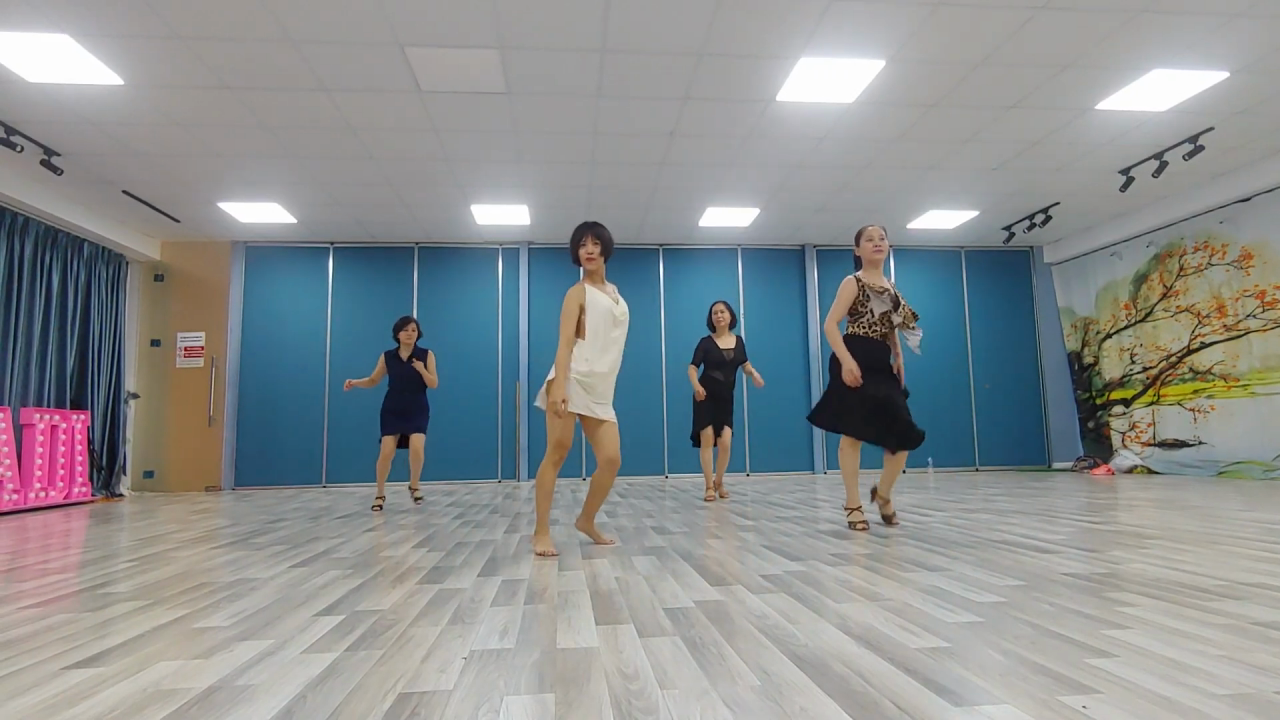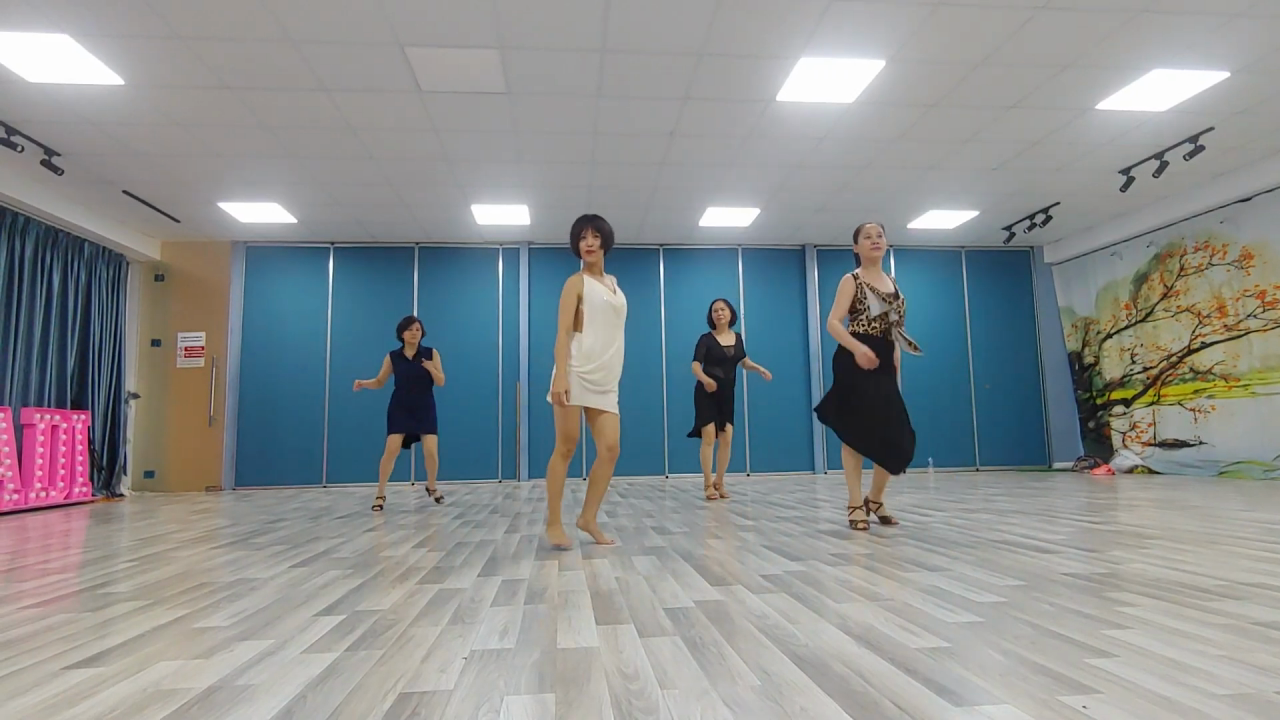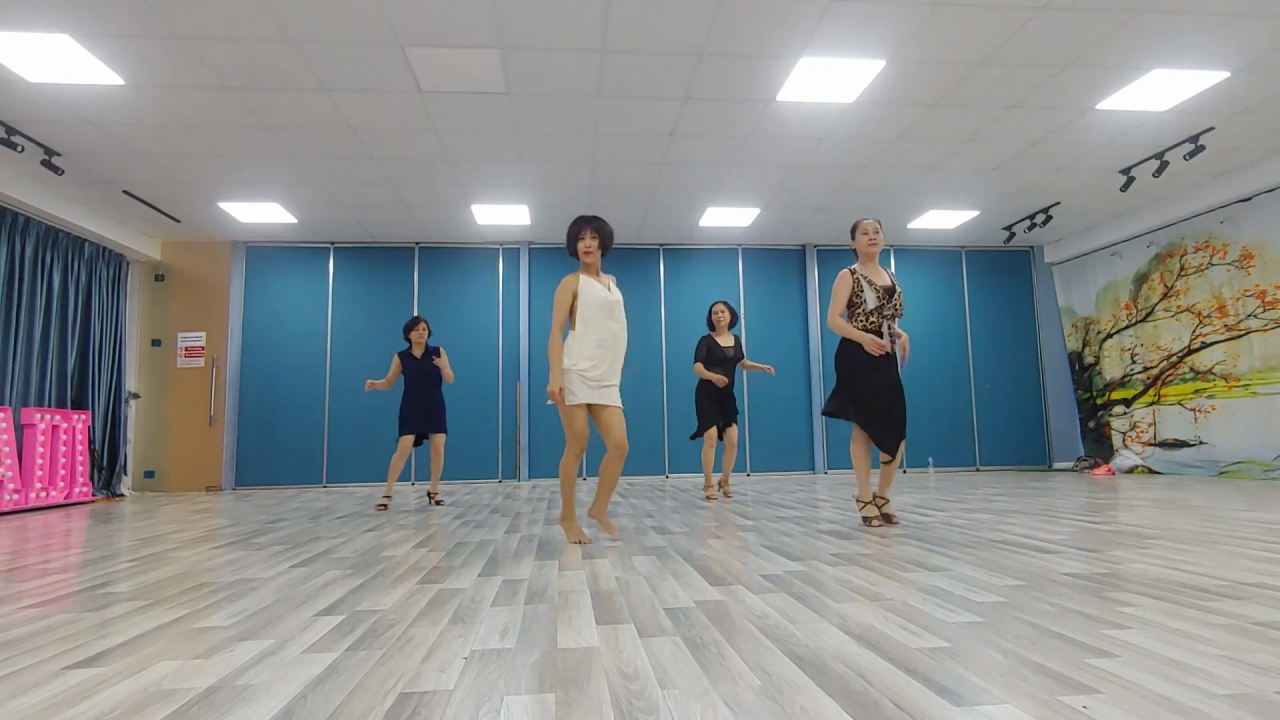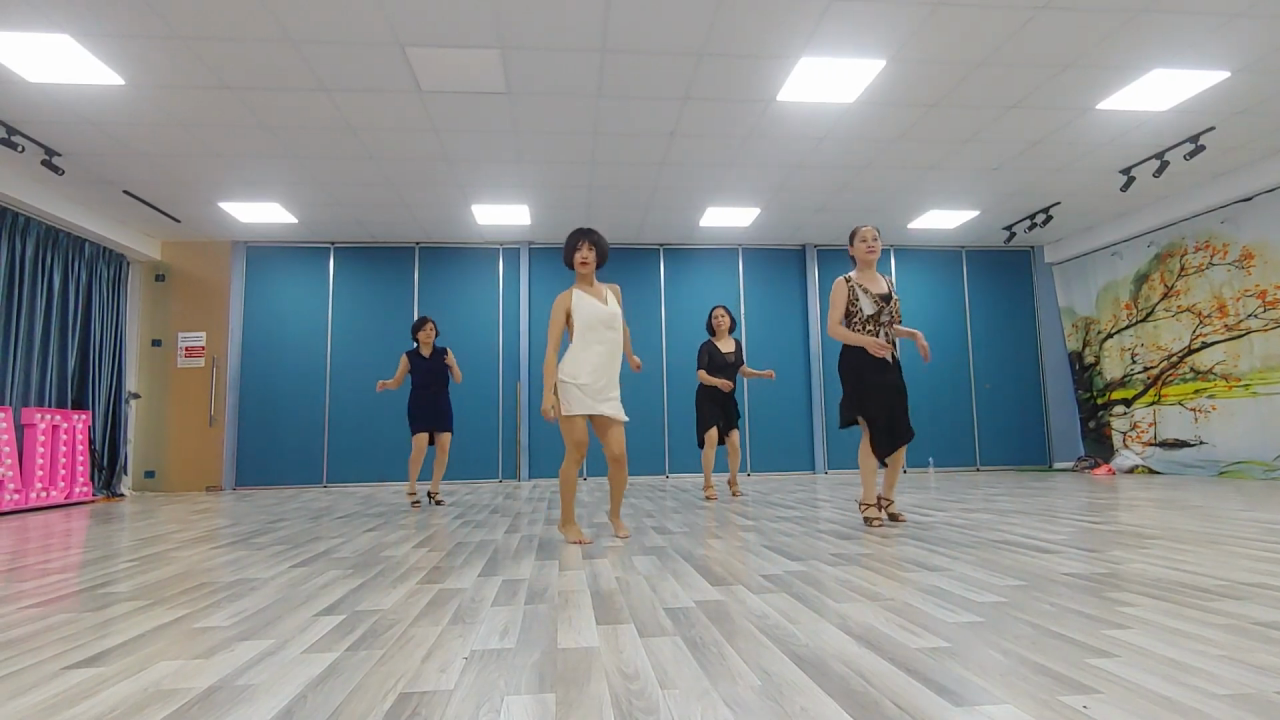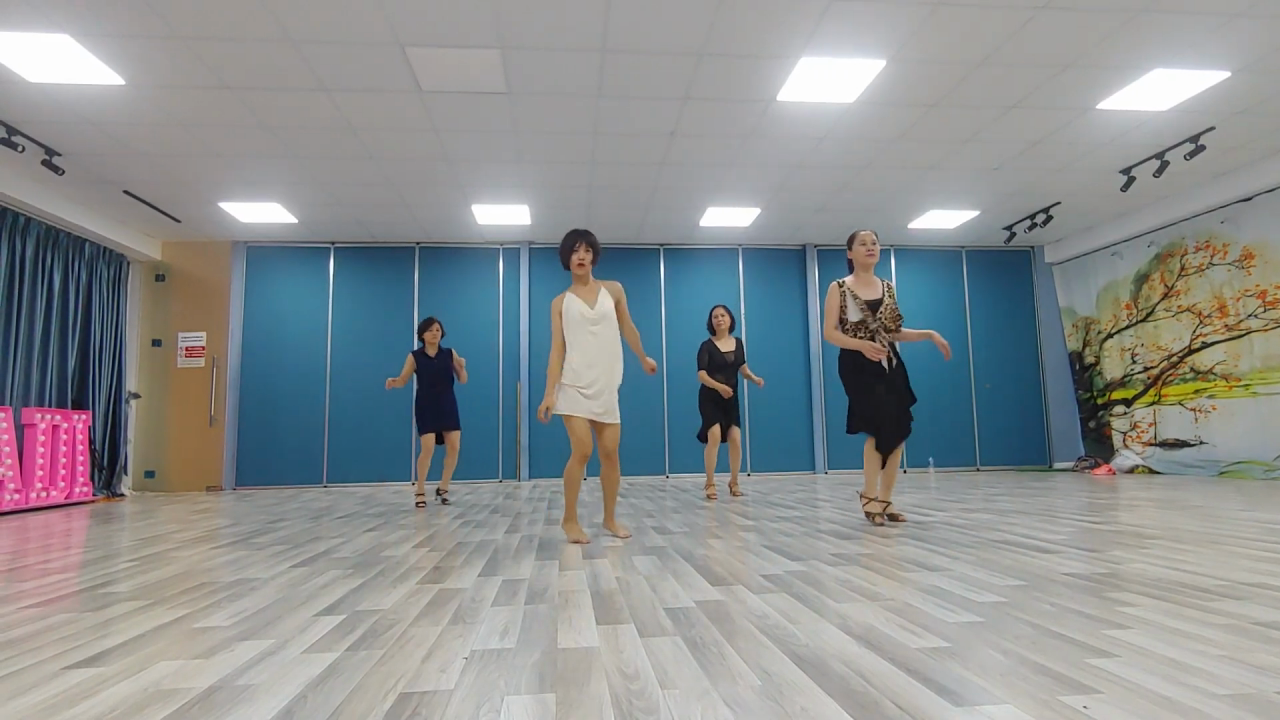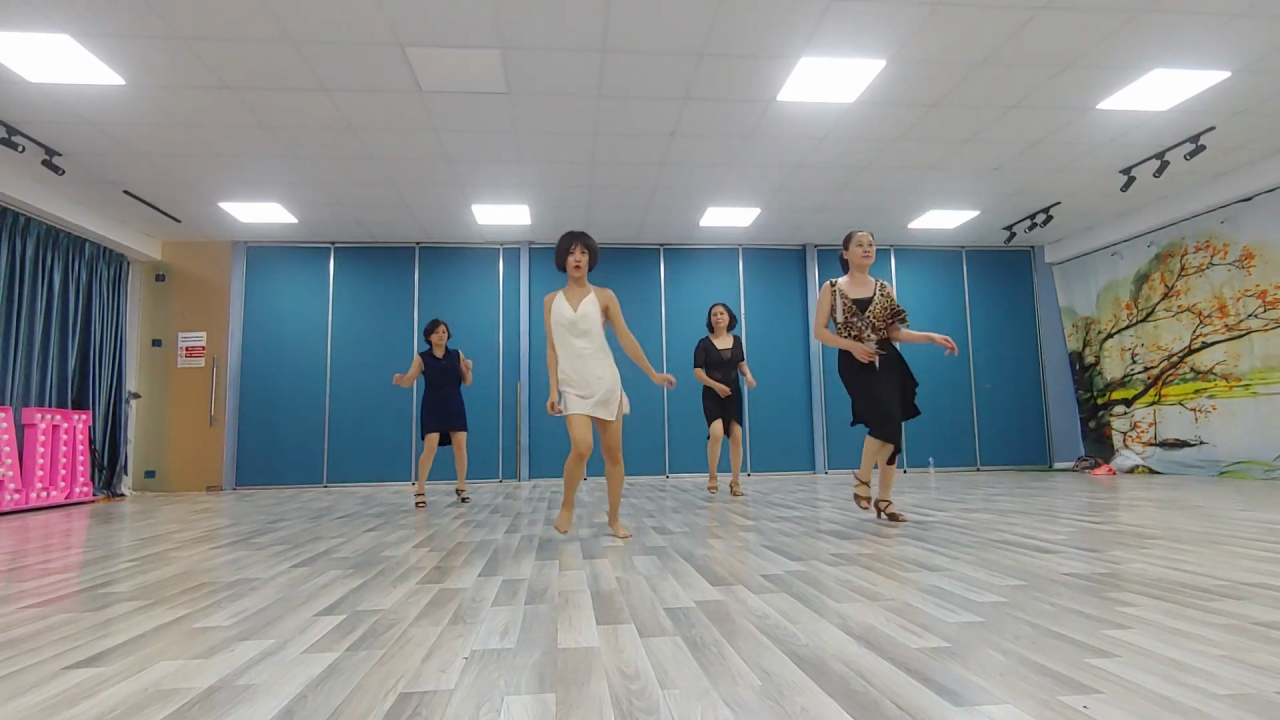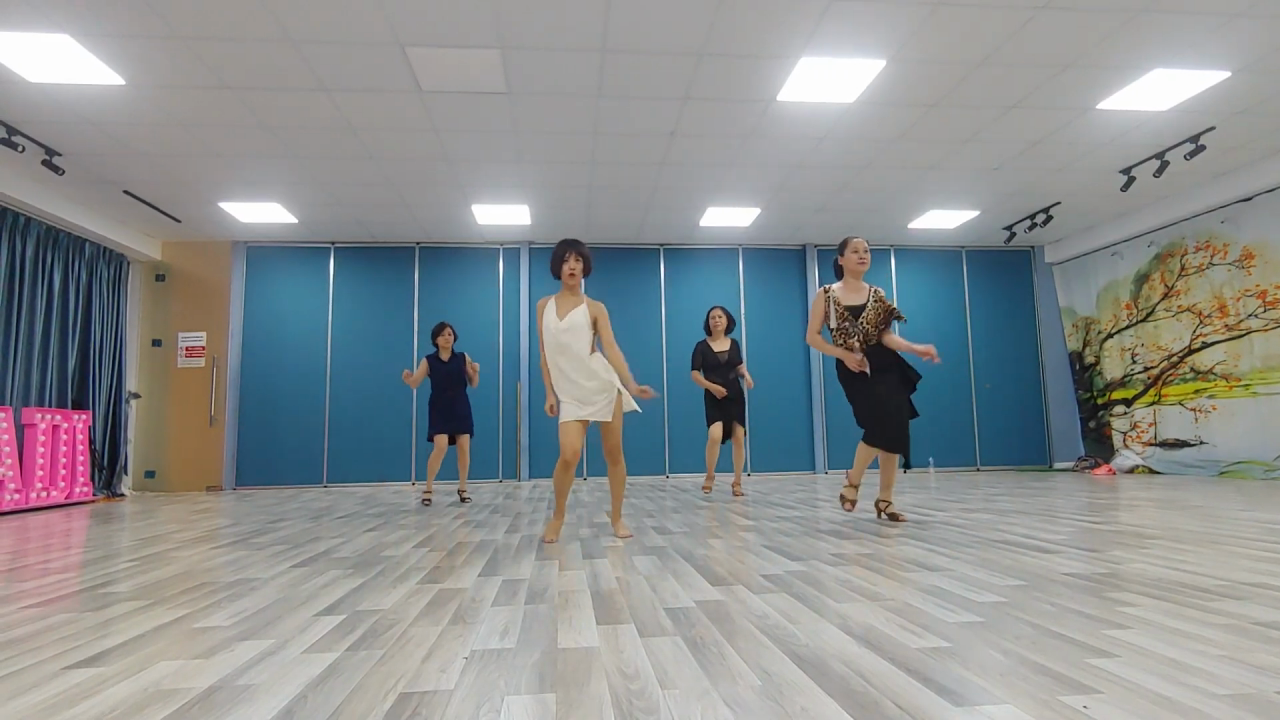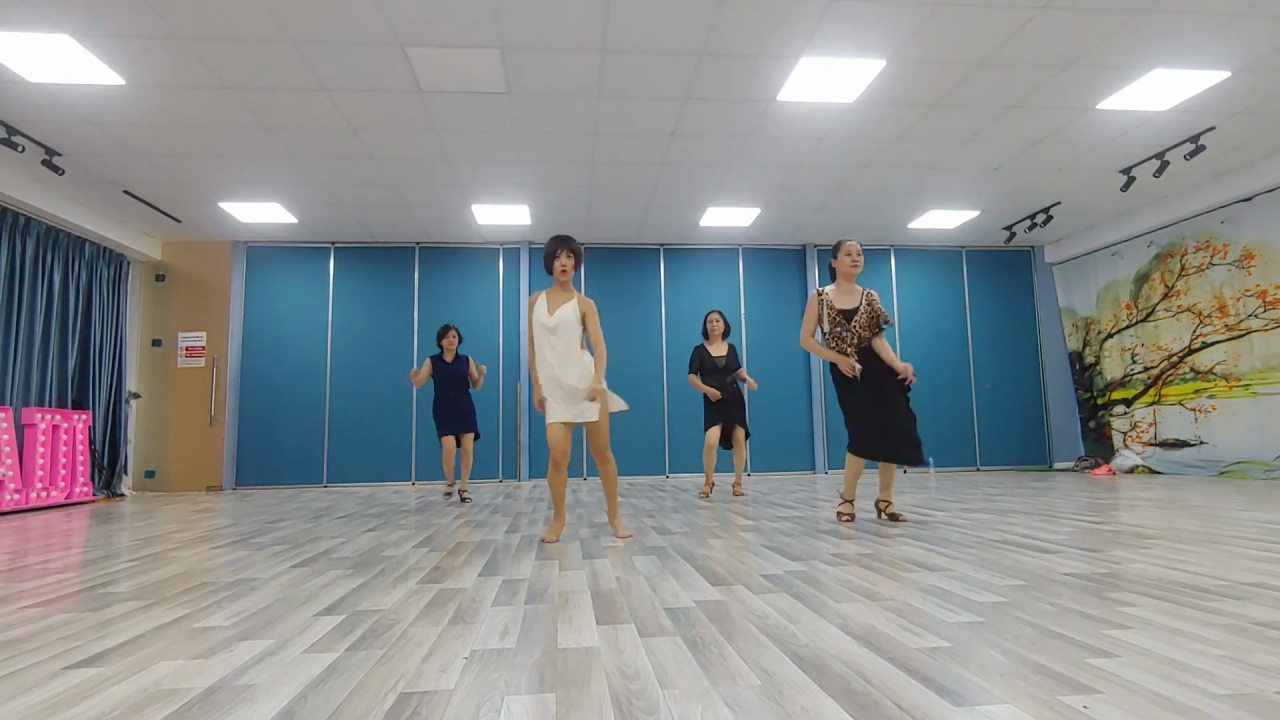
dt=0.1s
person 1, frame 1
left shoulder: (614, 292)
right shoulder: (578, 292)
right elbow: (565, 341)
right wrist: (559, 385)
left hip: (600, 390)
right hip: (573, 380)
left knee: (611, 461)
right knee: (557, 452)
left ankle: (586, 520)
right ankle: (542, 531)
person 1, frame 2
left shoulder: (613, 283)
right shoulder: (575, 283)
right elbow: (563, 332)
right wrist: (560, 375)
left hip: (604, 380)
right hip: (576, 374)
left knee: (610, 448)
right knee: (566, 446)
left ankle: (587, 518)
right ankle: (553, 522)
person 1, frame 3
left shoulder: (611, 282)
right shoulder: (570, 283)
right elbow: (555, 332)
left wrist: (615, 357)
right wrist: (555, 374)
left hip: (606, 378)
right hip: (575, 372)
left knee: (619, 445)
right knee: (577, 445)
left ankle: (599, 508)
right ankle: (568, 517)
person 1, frame 4
left shoulder: (614, 291)
right shoulder: (563, 299)
right elbow: (552, 348)
left wrist: (630, 355)
right wrist: (548, 392)
left hip: (606, 387)
right hip: (572, 384)
left knee: (618, 456)
right knee: (576, 453)
left ankle: (615, 516)
right ankle: (567, 522)
person 1, frame 5
left shoulder: (613, 290)
right shoulder: (560, 302)
left elbow: (628, 328)
right elbow: (557, 351)
left wrist: (643, 357)
right wrist: (549, 394)
left hip: (606, 387)
right hip: (574, 386)
left knee: (610, 456)
right knee: (582, 453)
left ankle: (610, 518)
right ankle: (570, 519)
person 1, frame 6
left shoulder: (604, 297)
right shoulder: (551, 301)
left elbow: (626, 338)
right elbow: (552, 348)
left wrist: (652, 373)
right wrist: (553, 388)
left hip: (605, 384)
right hip: (574, 388)
left knee: (613, 454)
right knee: (581, 448)
left ankle: (614, 517)
right ankle: (567, 507)
person 1, frame 7
left shoulder: (594, 308)
right shoulder: (544, 305)
left elbow: (610, 349)
right elbow: (545, 353)
left wrist: (631, 386)
right wrist: (549, 394)
left hip: (603, 387)
right hip: (569, 394)
left knee: (613, 455)
right knee: (568, 456)
left ankle: (616, 517)
right ankle: (557, 516)
person 1, frame 8
left shoulder: (585, 303)
right shoulder: (536, 301)
left elbow: (599, 346)
right elbow: (533, 346)
left wrist: (599, 382)
right wrist: (536, 385)
left hip: (587, 387)
right hip: (556, 390)
left knee: (602, 452)
right knee: (558, 456)
left ankle: (614, 516)
right ankle: (558, 517)
person 2, frame 1
left shoulder: (891, 287)
right shoulder: (853, 282)
right elbow: (830, 324)
left wrist: (898, 361)
right wrist: (845, 360)
left hip: (882, 364)
right hip: (856, 362)
left knee: (902, 429)
right knee: (852, 433)
left ankle: (883, 494)
right ankle: (853, 505)
person 2, frame 2
left shoulder: (891, 282)
right shoulder: (851, 281)
right elbow: (833, 324)
left wrist: (900, 346)
right wrist: (856, 348)
left hip: (883, 364)
right hip: (855, 362)
left knee: (897, 434)
right knee: (855, 434)
left ankle: (874, 500)
right ankle: (856, 505)
person 2, frame 3
left shoulder: (890, 277)
right shoulder: (848, 276)
right elbow: (833, 319)
left wrist: (900, 335)
right wrist: (864, 338)
left hip: (884, 357)
right hip: (857, 357)
left knee: (894, 427)
right knee: (865, 425)
left ankle: (882, 496)
right ankle: (865, 498)
person 2, frame 4
left shoulder: (888, 283)
right shoulder: (844, 283)
right elbow: (833, 328)
left wrist: (914, 333)
right wrist: (866, 341)
left hip: (887, 362)
right hip: (858, 362)
left knee: (898, 431)
right knee: (872, 429)
left ankle: (886, 499)
right ankle: (870, 502)
person 2, frame 5
left shoulder: (888, 288)
right shoulder: (838, 288)
left elbow: (892, 330)
right elbow: (829, 332)
left wrist: (928, 334)
right wrist: (863, 345)
left hip: (888, 364)
right hip: (857, 366)
left knee: (897, 432)
right knee: (881, 429)
left ankle: (883, 500)
right ankle: (870, 495)
person 2, frame 6
left shoulder: (884, 289)
right shoulder: (831, 288)
left elbow: (897, 330)
right elbow: (819, 330)
left wrist: (930, 337)
right wrist: (853, 346)
left hip: (887, 361)
right hip: (856, 364)
left knee: (891, 429)
right knee: (884, 424)
left ankle: (884, 500)
right ankle: (863, 478)
person 2, frame 7
left shoulder: (877, 295)
right shoulder: (825, 294)
left elbow: (885, 336)
right elbow: (812, 336)
left wrist: (915, 348)
right wrist: (844, 354)
left hip: (885, 365)
right hip: (853, 369)
left knee: (895, 431)
right knee: (884, 427)
left ankle: (885, 501)
right ankle: (852, 480)
person 2, frame 8
left shoulder: (870, 297)
right shoulder: (820, 298)
left elbow: (878, 338)
right elbow: (806, 340)
left wrist: (898, 365)
right wrist: (836, 359)
left hip: (878, 370)
right hip: (847, 374)
left knee: (898, 433)
right knee: (865, 437)
left ankle: (885, 501)
right ankle: (847, 496)
person 3, frame 1
left shoulder: (738, 341)
right shoulder: (706, 342)
left elbow: (745, 364)
right elbow: (692, 368)
left wrist: (754, 374)
right wrist: (696, 385)
left hip: (726, 397)
right hip: (707, 396)
left knee: (725, 444)
right knee: (707, 440)
left ankle: (719, 483)
right ankle: (709, 487)
person 3, frame 2
left shoulder: (737, 338)
right shoulder: (706, 339)
left elbow: (744, 361)
right elbow: (695, 366)
left wrist: (760, 369)
right wrist: (704, 378)
left hip: (727, 394)
right hip: (706, 393)
left knee: (726, 440)
right knee: (709, 437)
left ankle: (719, 483)
right ankle: (708, 485)
person 3, frame 3
left shoulder: (735, 340)
right shoulder: (706, 341)
left elbow: (742, 362)
right elbow: (697, 368)
left wrist: (762, 367)
right wrist: (713, 376)
left hip: (727, 396)
right hip: (707, 394)
left knee: (732, 440)
right knee: (711, 439)
left ankle: (724, 481)
right ankle: (708, 485)
person 3, frame 4
left shoulder: (737, 344)
right shoulder: (707, 346)
left elbow: (742, 370)
right elbow: (700, 374)
left wrist: (761, 373)
right wrist: (718, 382)
left hip: (728, 400)
right hip: (708, 399)
left knee: (734, 443)
right knee: (711, 440)
left ankle: (733, 480)
right ankle: (708, 485)
person 3, frame 5
left shoulder: (737, 343)
right shoulder: (706, 346)
left elbow: (742, 367)
right elbow: (701, 375)
left wrist: (754, 377)
right wrist: (718, 386)
left hip: (731, 399)
right hip: (710, 398)
left knee: (735, 440)
right knee: (714, 437)
left ankle: (734, 482)
right ankle: (710, 484)
person 3, frame 6
left shoulder: (736, 340)
right shoulder: (704, 343)
right elbow: (697, 371)
left wrist: (748, 375)
right wrist: (715, 385)
left hip: (734, 395)
right hip: (712, 395)
left knee: (736, 438)
right knee: (716, 433)
left ankle: (735, 482)
right ankle: (713, 477)
person 3, frame 7
left shoulder: (734, 344)
right shoulder: (702, 346)
right elbow: (695, 374)
left wrist: (746, 376)
right wrist: (712, 387)
left hip: (735, 396)
right hip: (713, 398)
left knee: (739, 438)
right knee: (715, 436)
left ankle: (737, 483)
right ankle: (710, 477)
person 3, frame 8
left shoulder: (731, 348)
right shoulder: (699, 350)
right elbow: (692, 378)
left wrist: (748, 379)
right wrist: (704, 388)
left hip: (734, 399)
right hip: (712, 403)
left knee: (739, 440)
right knee: (711, 442)
left ankle: (737, 483)
right ankle: (708, 482)
person 4, frame 1
left shoulder: (426, 355)
right shoulder: (387, 357)
left elbow: (434, 384)
right elbow: (373, 381)
left wrist: (422, 370)
right wrist: (355, 383)
left hip: (417, 408)
right hip: (392, 408)
left knee: (417, 448)
right knee: (386, 452)
left ankle: (415, 485)
right ankle: (380, 495)
person 4, frame 2
left shoulder: (431, 353)
right shoulder: (393, 357)
left elbow: (441, 382)
right elbow: (379, 382)
left wrist: (432, 370)
right wrist: (363, 384)
left hip: (425, 407)
right hip: (400, 407)
left knee: (431, 452)
right knee: (391, 450)
left ankle: (432, 486)
right ankle: (380, 495)
person 4, frame 3
left shoulder: (438, 352)
right shoulder: (401, 357)
left elbow: (450, 379)
right elbow: (389, 382)
left wrist: (443, 367)
right wrist: (374, 384)
left hip: (435, 406)
right hip: (411, 406)
left knee: (438, 450)
right knee: (403, 449)
left ankle: (433, 490)
right ankle: (387, 493)
person 4, frame 4
left shoulder: (445, 353)
right shoulder: (409, 357)
left elbow: (458, 380)
right elbow: (397, 382)
left wrist: (453, 367)
right wrist: (385, 384)
left hip: (442, 404)
right hip: (419, 405)
left knee: (443, 449)
right knee: (420, 447)
left ankle: (433, 490)
right ankle: (411, 491)
person 4, frame 5
left shoulder: (450, 354)
right shoulder: (415, 356)
left elbow: (463, 380)
right elbow: (403, 380)
left wrist: (461, 367)
right wrist: (393, 382)
left hip: (447, 404)
right hip: (425, 405)
left knee: (454, 446)
right knee: (428, 448)
left ankle: (443, 488)
right ankle: (420, 492)
person 4, frame 6
left shoulder: (457, 355)
right shoulder: (422, 358)
left elbow: (467, 382)
right elbow: (409, 381)
left wrist: (468, 369)
right wrist: (400, 379)
left hip: (454, 405)
right hip: (432, 406)
left knee: (460, 447)
right knee: (430, 447)
left ankle: (461, 488)
right ankle: (419, 491)
person 4, frame 7
left shoulder: (463, 358)
right shoulder: (428, 360)
left elbow: (473, 384)
right elbow: (415, 383)
left wrist: (475, 372)
right wrist: (407, 377)
left hip: (461, 408)
right hip: (439, 408)
left knee: (464, 449)
right knee: (440, 448)
left ankle: (462, 489)
right ankle: (428, 488)
person 4, frame 8
left shoulder: (466, 361)
right shoulder: (432, 361)
left elbow: (476, 386)
right elbow: (418, 384)
left wrist: (481, 375)
right wrist: (413, 377)
left hip: (464, 408)
right hip: (443, 409)
left knee: (467, 449)
right knee: (449, 450)
left ankle: (463, 488)
right ankle: (450, 482)
